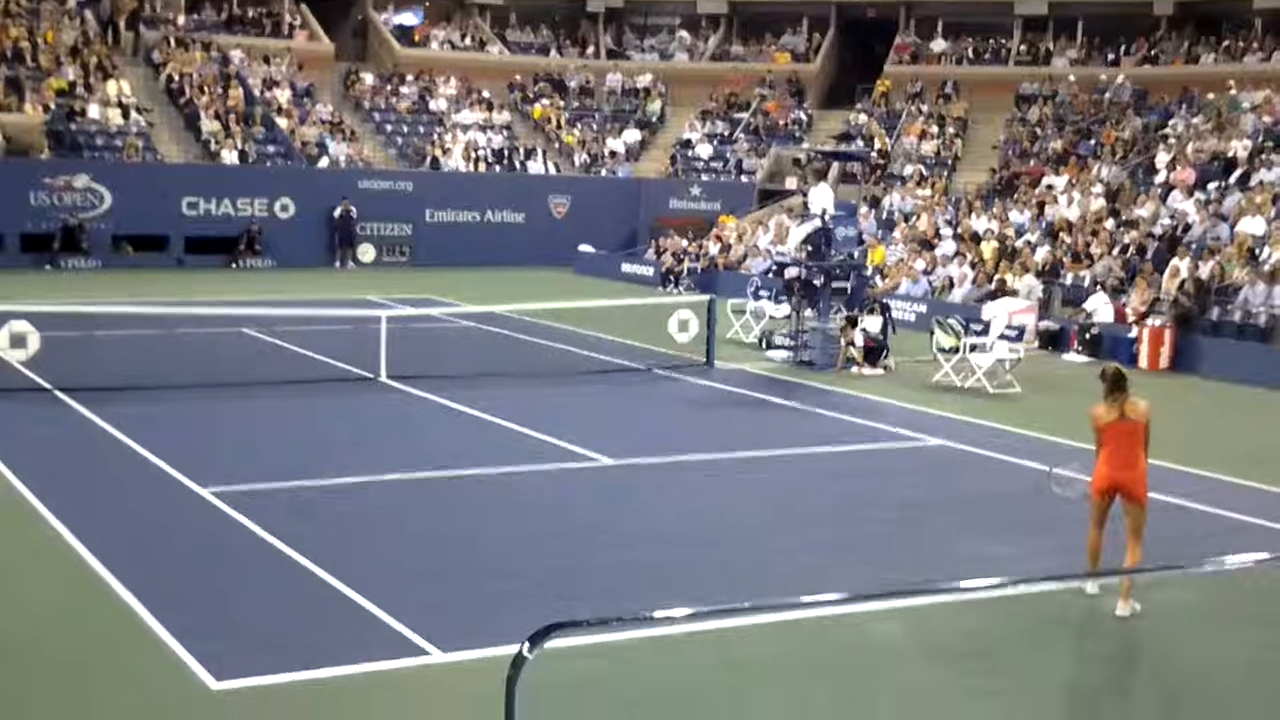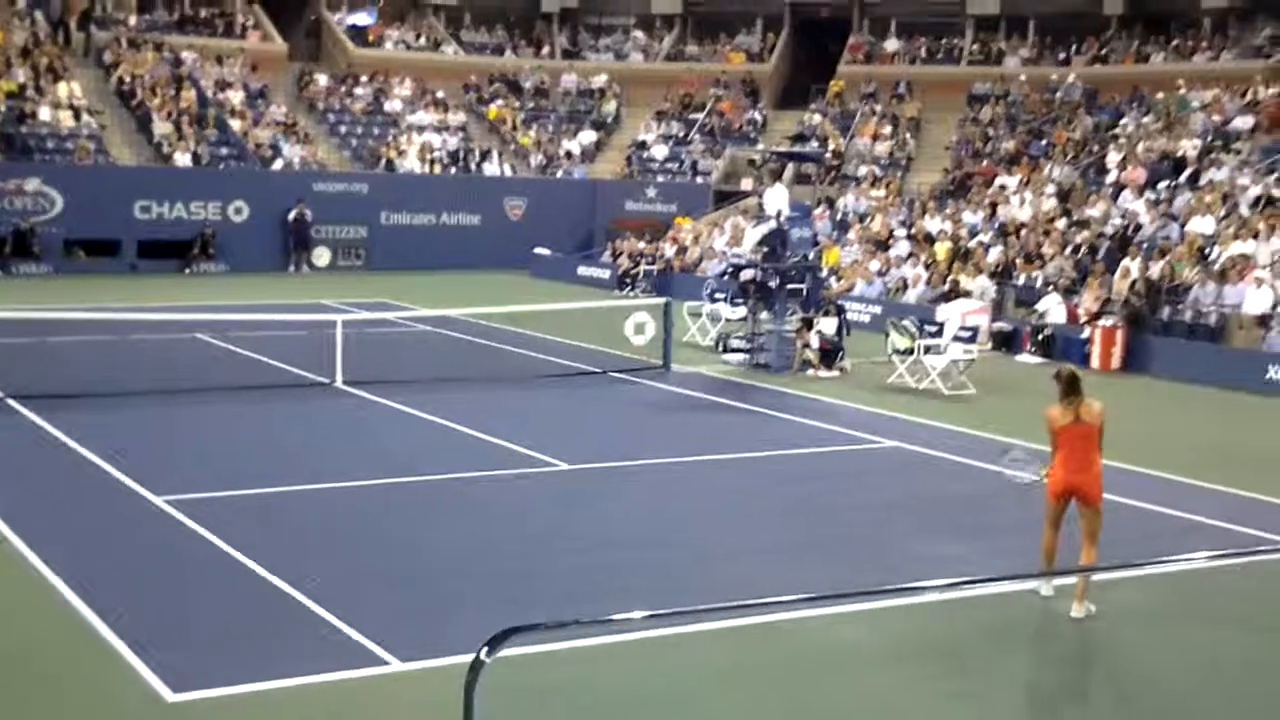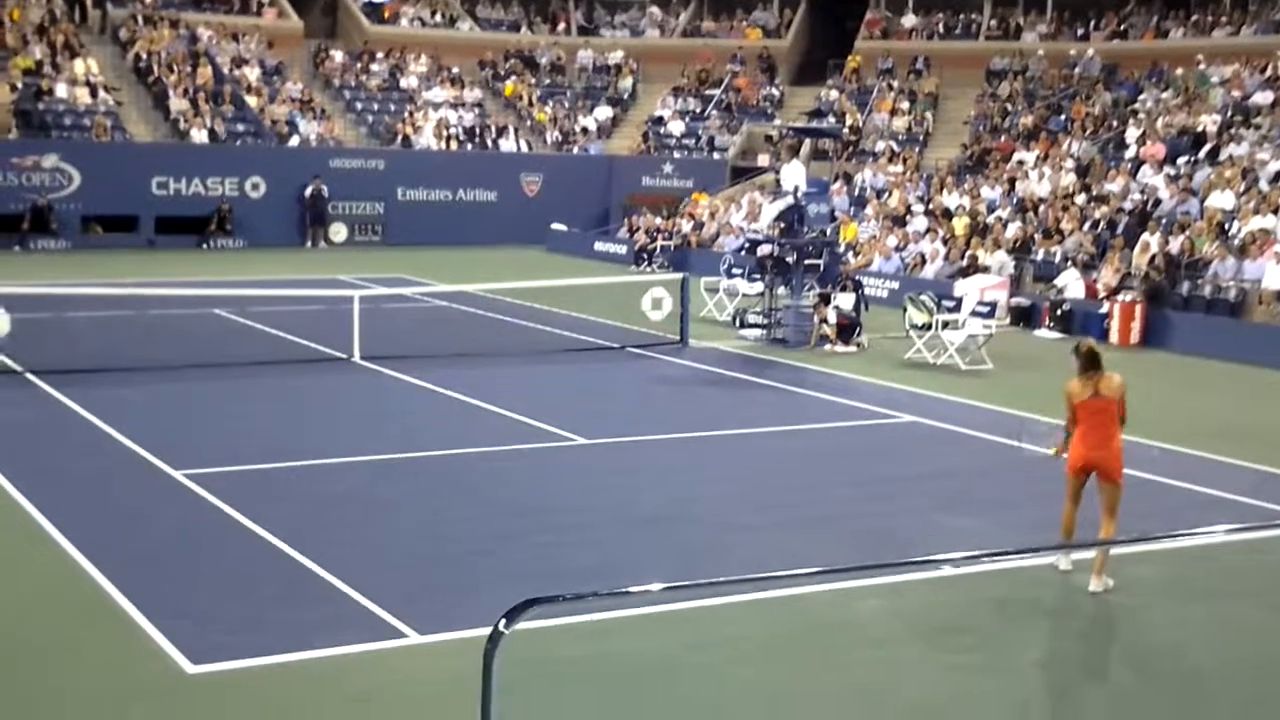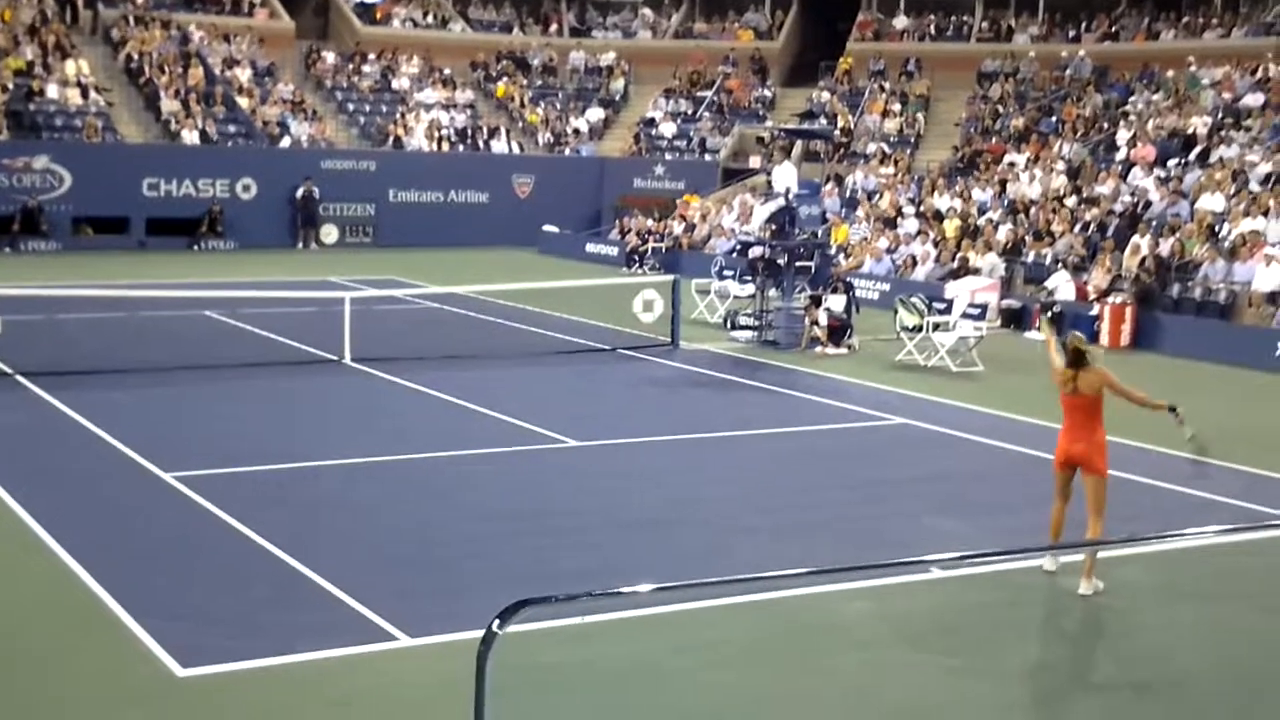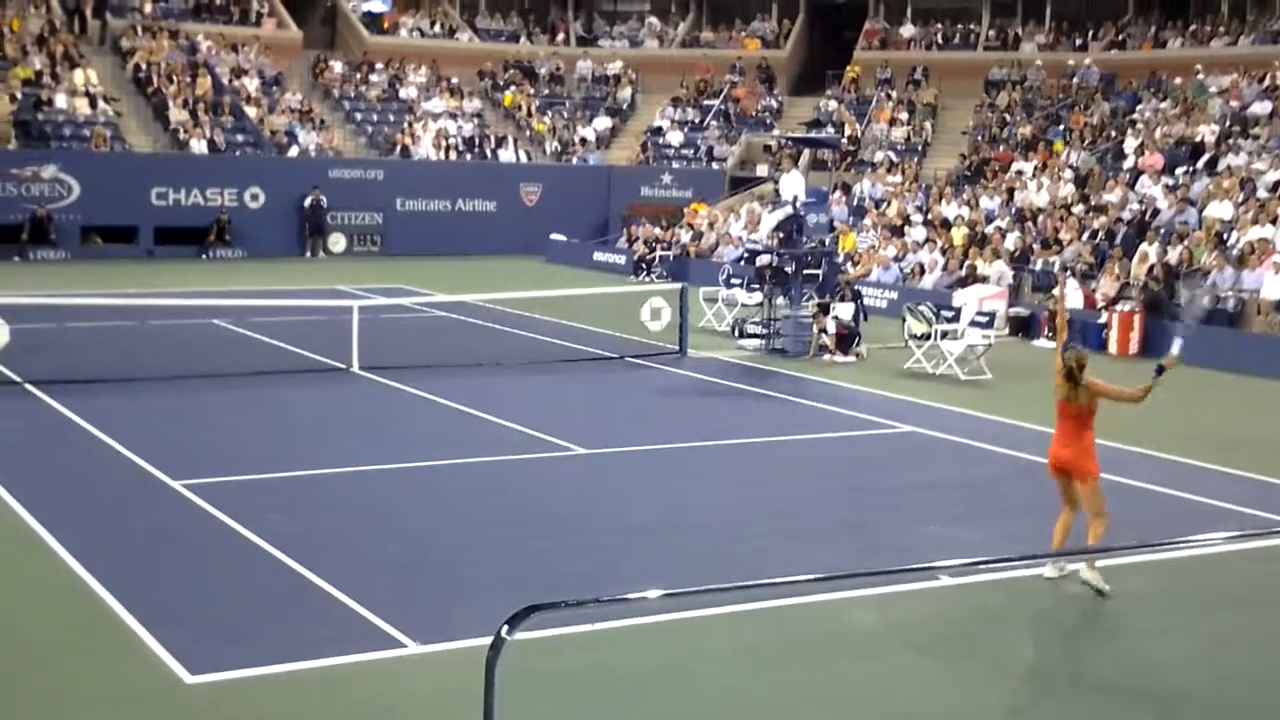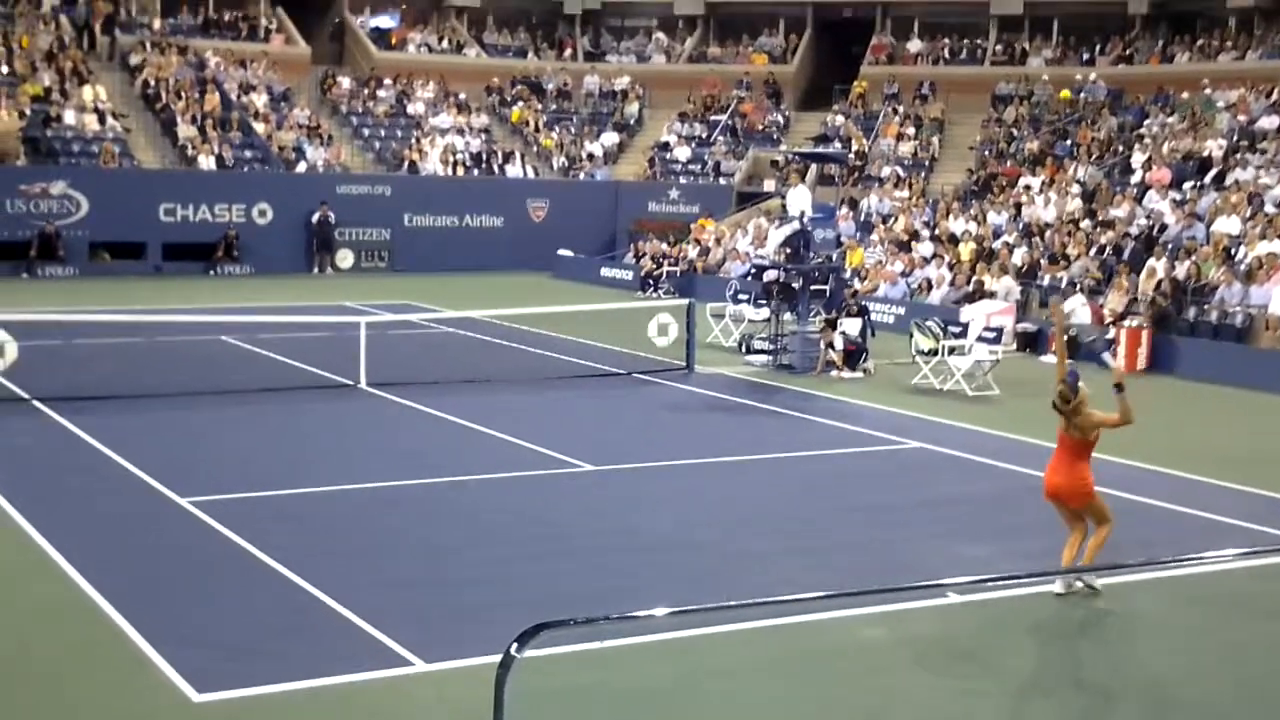
dt=0.3s
person 1, frame 1
left shoulder: (1097, 411)
right shoulder: (1143, 407)
left elbow: (1099, 447)
right elbow: (1145, 445)
left hip: (1106, 473)
right hip: (1134, 476)
left knee: (1096, 526)
right knee: (1134, 541)
left ankle: (1092, 580)
right ankle: (1125, 601)
person 1, frame 2
left shoulder: (1053, 413)
right shoulder: (1097, 408)
left elbow: (1056, 448)
right elbow: (1097, 445)
left hip: (1062, 475)
right hip: (1089, 478)
left knee: (1052, 528)
right knee: (1090, 543)
left ankle: (1046, 581)
right ankle: (1079, 602)
person 1, frame 3
left shoulder: (1072, 387)
right shoulder: (1117, 382)
right elbow: (1122, 419)
left wrist: (1065, 443)
left hip: (1081, 451)
right hip: (1110, 454)
left knee: (1071, 503)
right knee: (1109, 517)
left ankle: (1064, 556)
right ankle: (1098, 576)
person 1, frame 4
left shoulder: (1061, 373)
right shoulder: (1098, 376)
left elbow: (1052, 350)
right elbow: (1136, 397)
left wrist: (1049, 331)
right wrist: (1168, 407)
left hip: (1066, 447)
right hip: (1091, 449)
left knee: (1060, 501)
right knee: (1095, 517)
left ankle: (1050, 555)
right ankle: (1087, 579)
person 1, frame 5
left shoulder: (1060, 378)
right shoulder: (1091, 388)
left elbow: (1060, 331)
right elbow: (1136, 397)
left wrist: (1061, 295)
right wrist: (1159, 371)
left hip: (1057, 453)
right hip: (1080, 457)
left knee: (1070, 508)
right knee: (1099, 518)
left ankle: (1054, 563)
right ankle: (1089, 567)
person 1, frame 6
left shoulder: (1065, 409)
right shoulder: (1090, 419)
left elbow: (1061, 363)
right elbow: (1125, 419)
left wrist: (1058, 329)
right wrist: (1119, 387)
left hip: (1052, 482)
right hip: (1076, 484)
left knee: (1078, 527)
right knee: (1103, 523)
left ankle: (1065, 578)
right ankle: (1084, 569)
